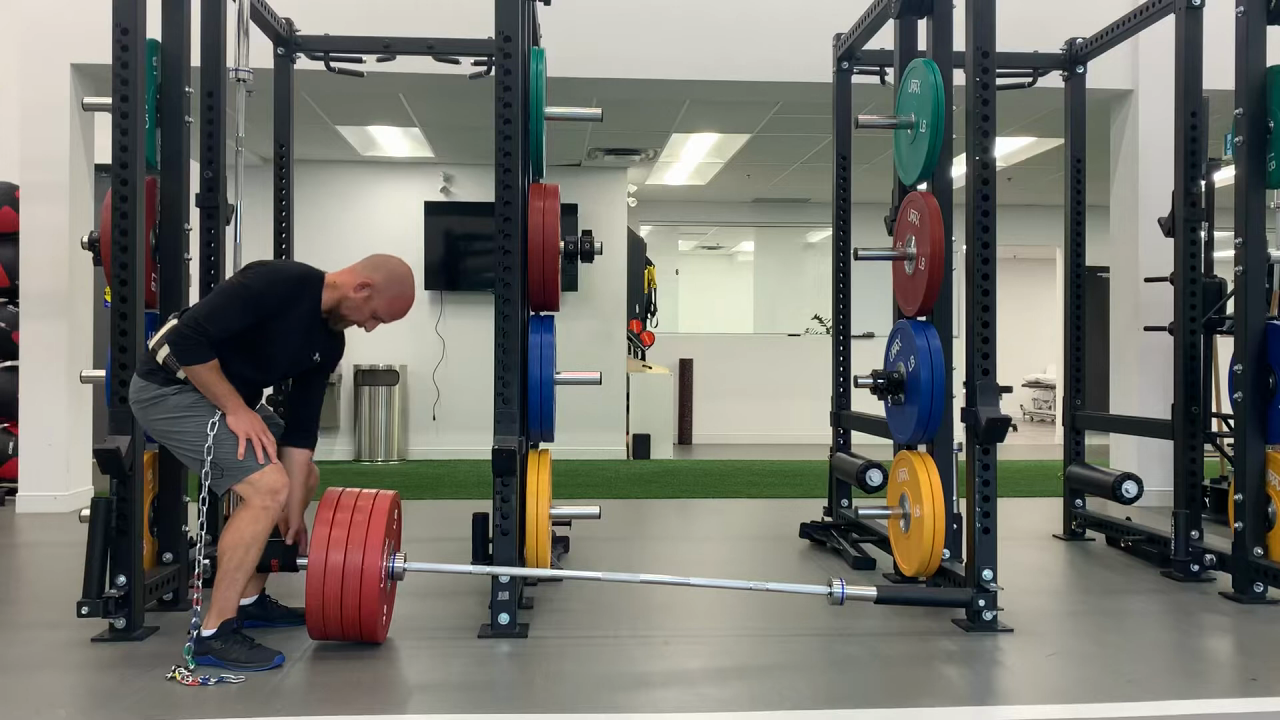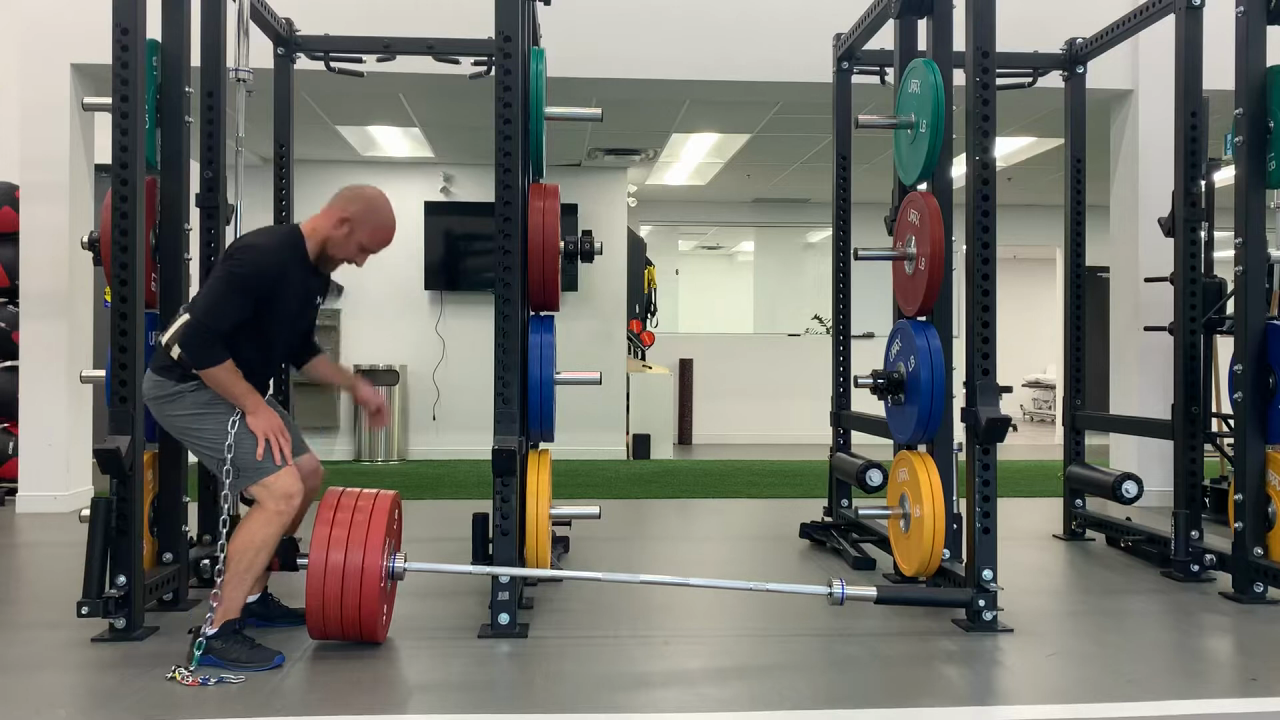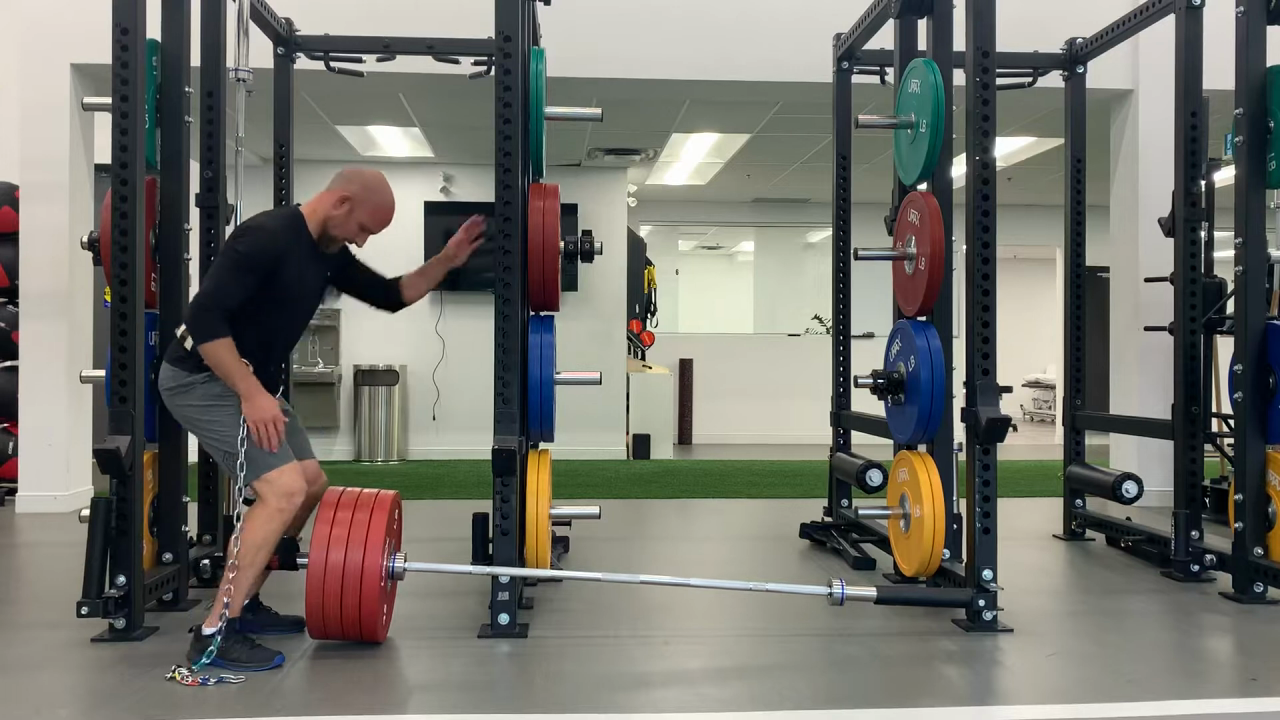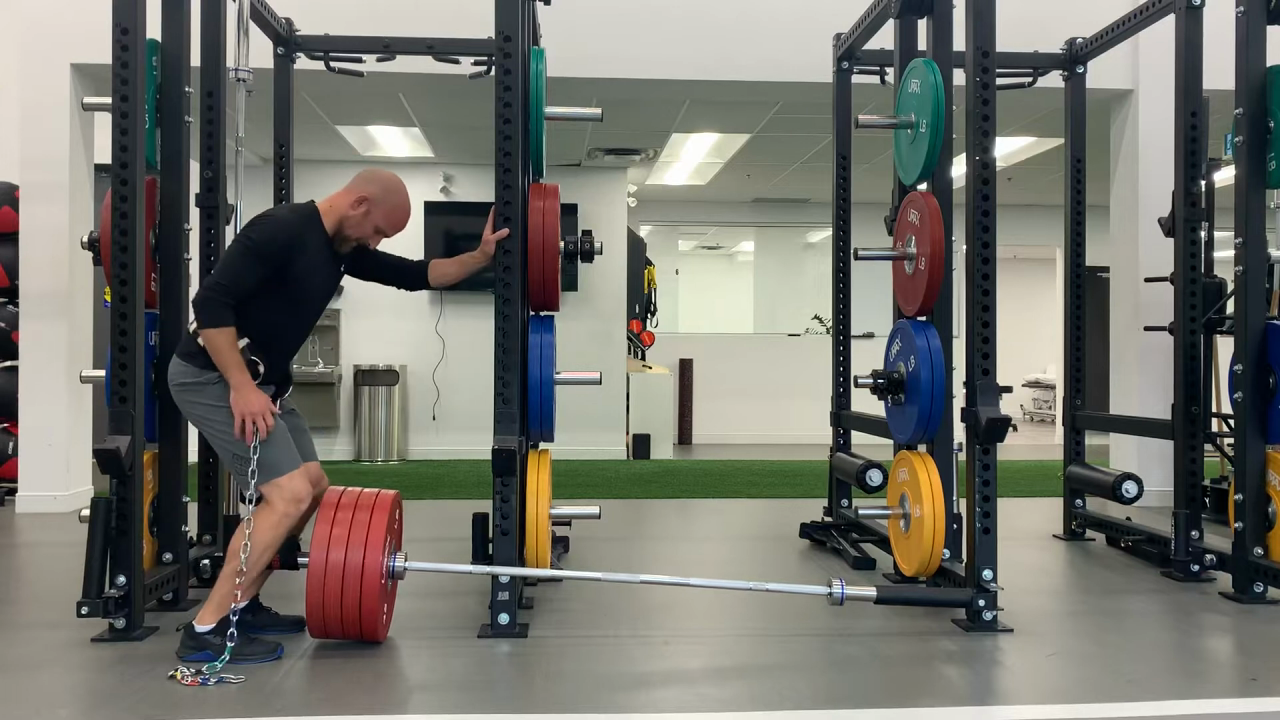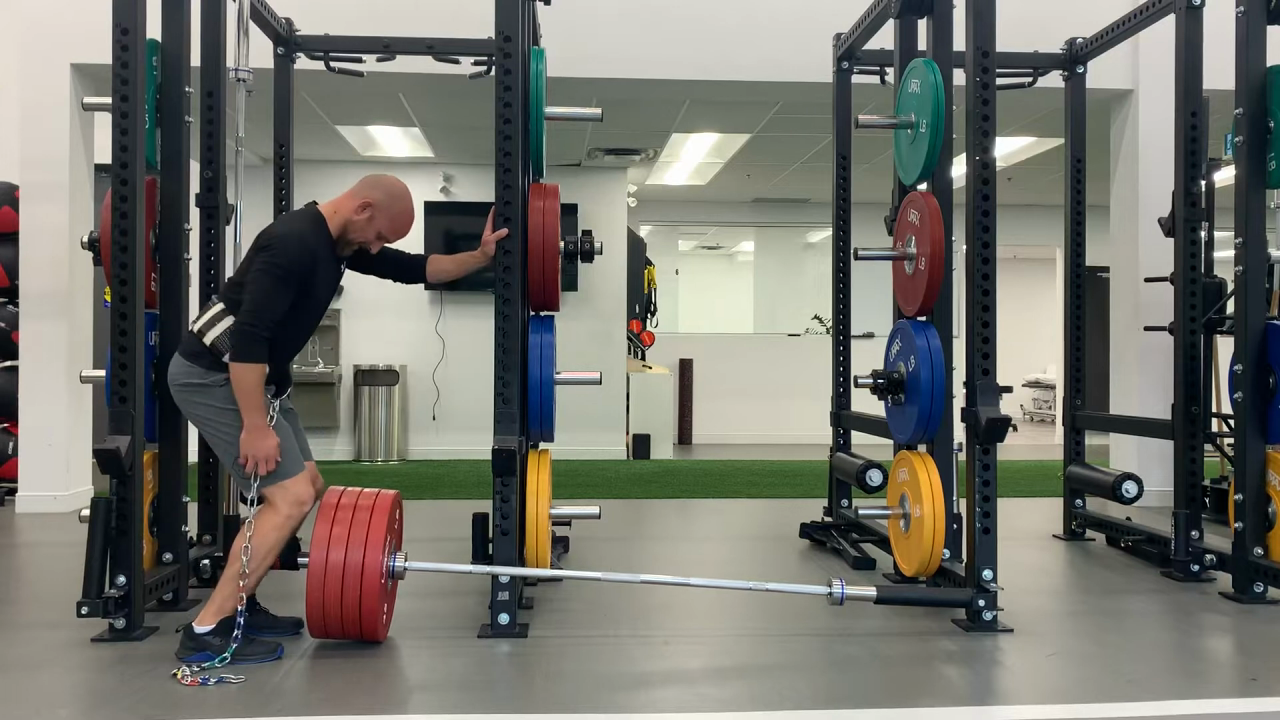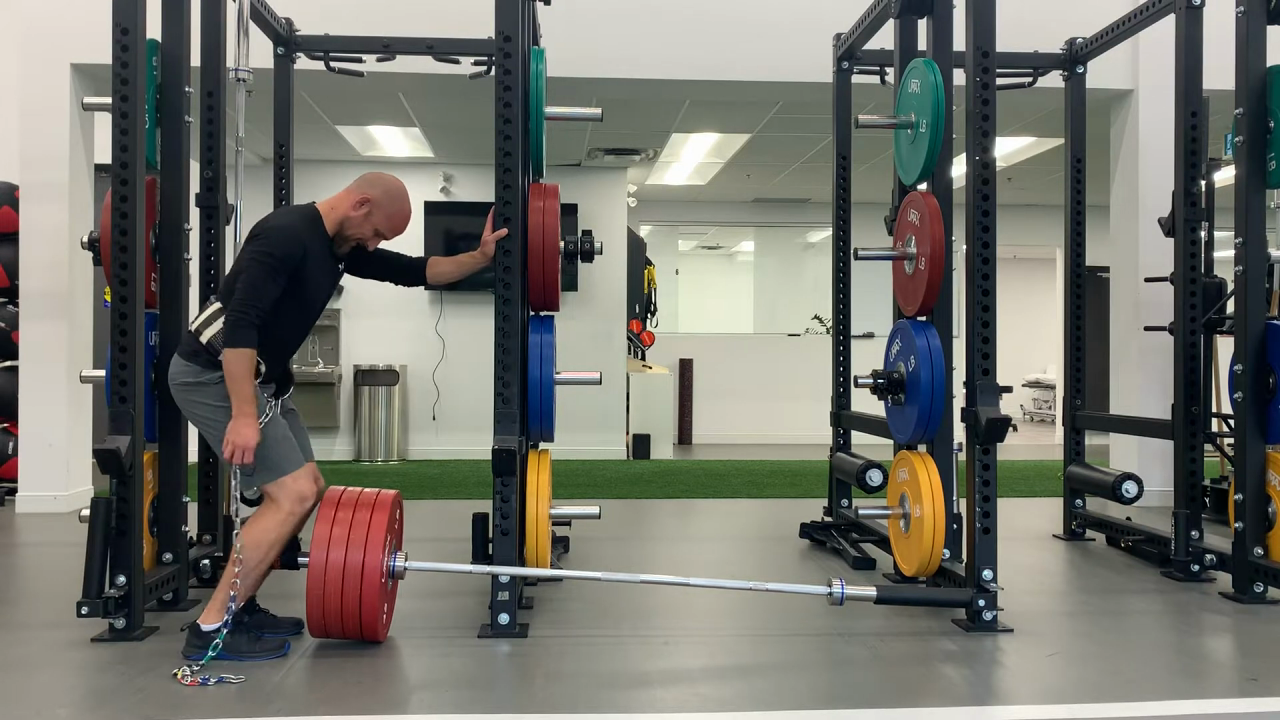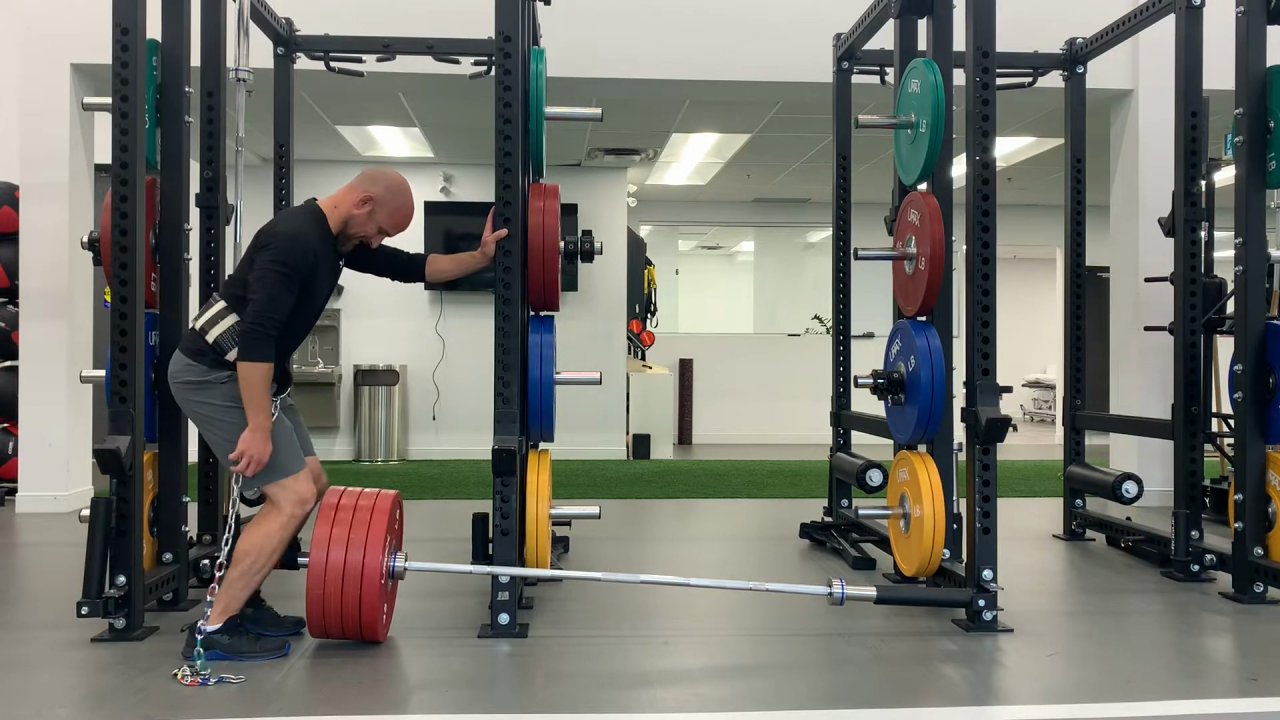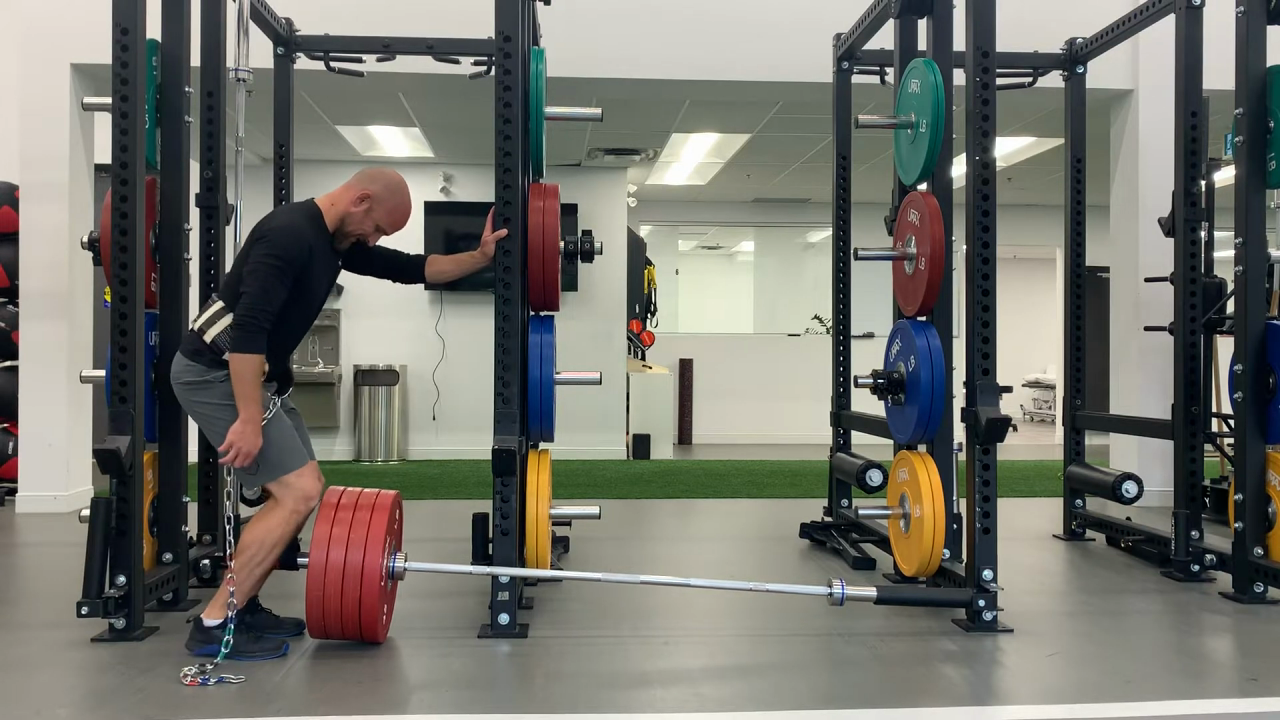
dt=0.3s
person 1, frame 1
left shoulder: (328, 341)
right shoulder: (277, 283)
left elbow: (302, 423)
right elbow: (188, 337)
left wrist: (293, 510)
right wrist: (237, 410)
right hip: (168, 388)
left knee: (303, 477)
right knee: (267, 487)
left ankle: (249, 600)
right ankle: (214, 633)
person 1, frame 2
left shoulder: (313, 273)
right shoulder: (263, 258)
left elbow: (298, 353)
right elbow: (200, 342)
left wrist: (356, 386)
right wrist: (255, 405)
left hip: (234, 386)
right hip: (186, 384)
left knee: (308, 476)
right knee: (281, 493)
left ankle: (251, 598)
right ankle: (218, 633)
person 1, frame 3
left shoulder: (328, 251)
right shoulder: (267, 236)
left elbow: (388, 295)
right elbow: (203, 317)
left wrist: (444, 262)
right wrist: (251, 393)
left hip: (250, 380)
right hip: (203, 378)
left knee: (311, 485)
right knee: (285, 490)
left ankle: (242, 603)
right ankle: (215, 633)
person 1, frame 4
left shoulder: (340, 246)
right shoulder: (282, 230)
left elbow: (413, 276)
right elbow: (211, 302)
left wrist: (481, 257)
right wrist: (242, 388)
left hip: (260, 377)
right hip: (213, 375)
left knee: (312, 488)
right knee: (287, 496)
left ankle: (243, 605)
right ankle: (206, 631)
person 1, frame 5
left shoulder: (337, 242)
right shoulder: (295, 241)
left elbow: (411, 269)
right elbow: (248, 335)
left wrist: (480, 257)
right wrist: (256, 426)
left hip: (251, 376)
right hip: (213, 375)
left knee: (306, 487)
right knee: (291, 497)
left ankle: (239, 605)
right ankle: (207, 630)
person 1, frame 6
left shoulder: (337, 245)
right shoulder: (286, 234)
left elbow: (411, 272)
right elbow: (240, 323)
left wrist: (480, 257)
right wrist: (244, 417)
left hip: (256, 377)
right hip: (211, 374)
left knee: (308, 490)
right knee: (292, 496)
left ankle: (239, 606)
right ankle: (211, 629)
person 1, frame 7
left shoulder: (337, 239)
right shoulder: (296, 237)
left elbow: (410, 268)
right elbow: (257, 333)
left wrist: (480, 257)
right wrist: (259, 429)
left hip: (246, 372)
right hip: (214, 373)
left knee: (311, 485)
right knee: (293, 496)
left ankle: (244, 603)
right ankle: (213, 629)
person 1, frame 8
left shoulder: (334, 239)
right shoulder: (289, 233)
left elbow: (407, 269)
right elbow: (248, 327)
left wrist: (479, 257)
right wrist: (250, 420)
left hip: (249, 372)
right hip: (215, 371)
left knee: (304, 490)
right knee: (299, 493)
left ankle: (240, 607)
right ankle: (213, 623)
